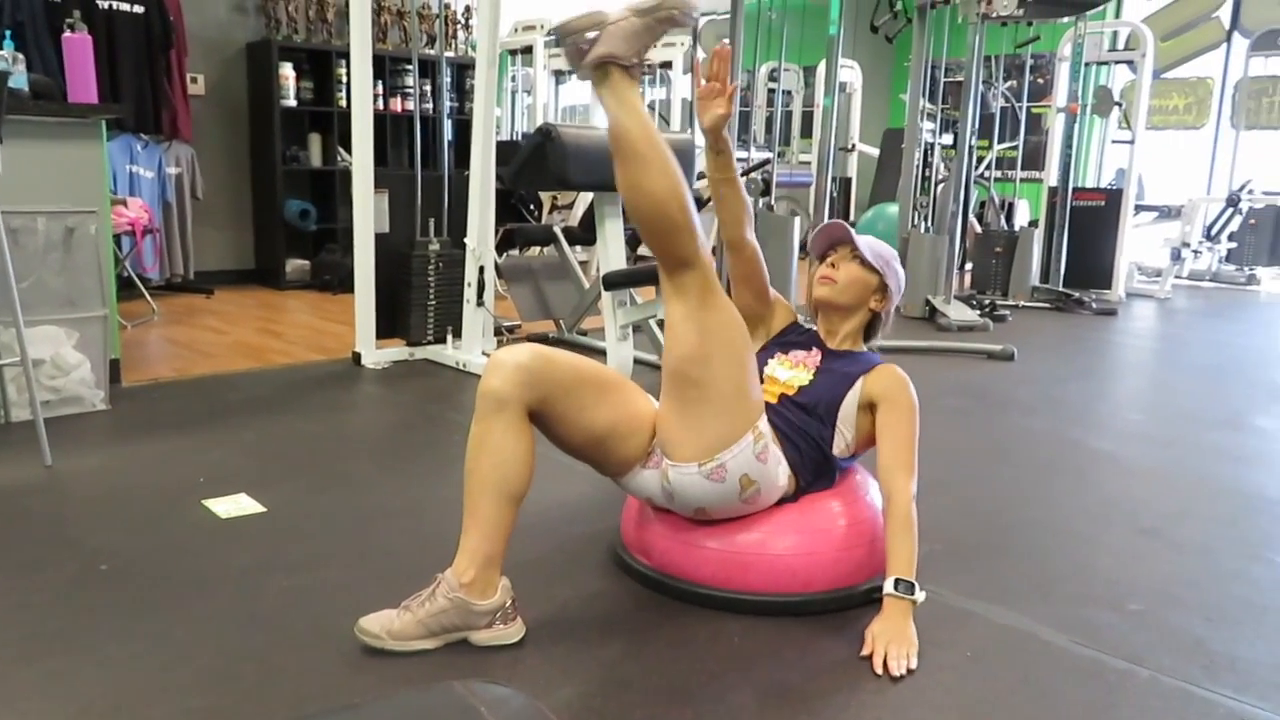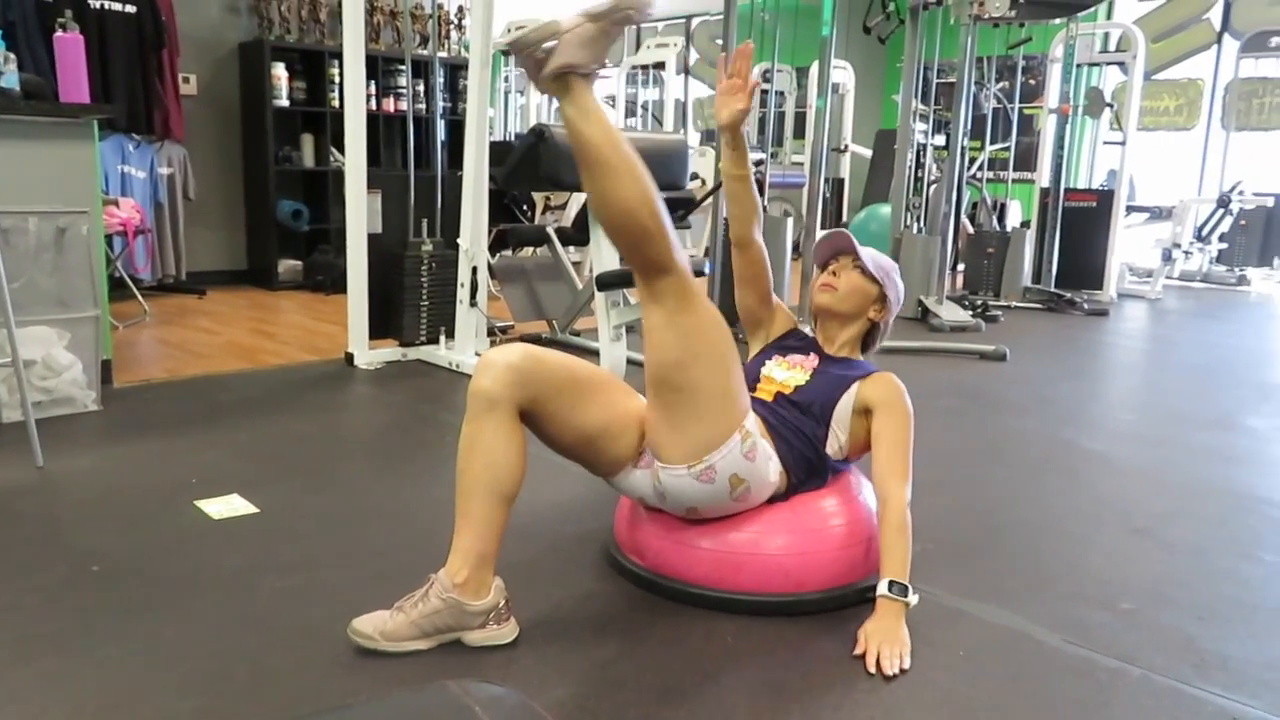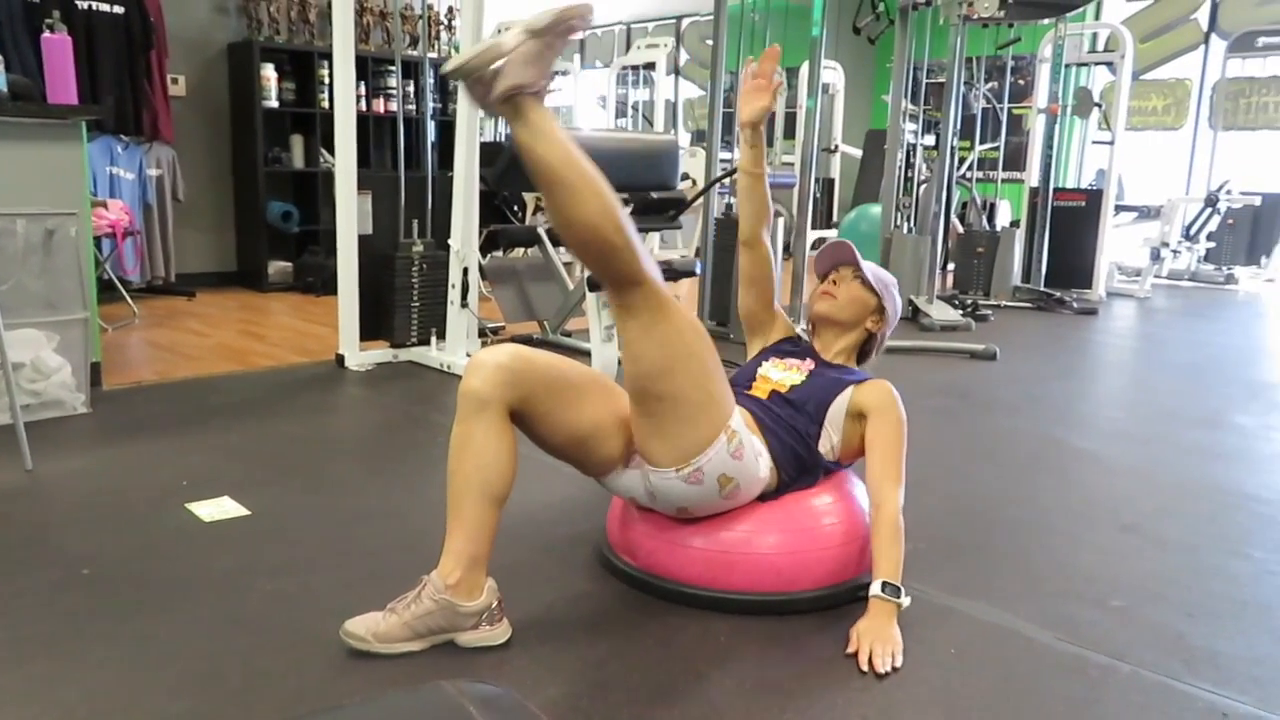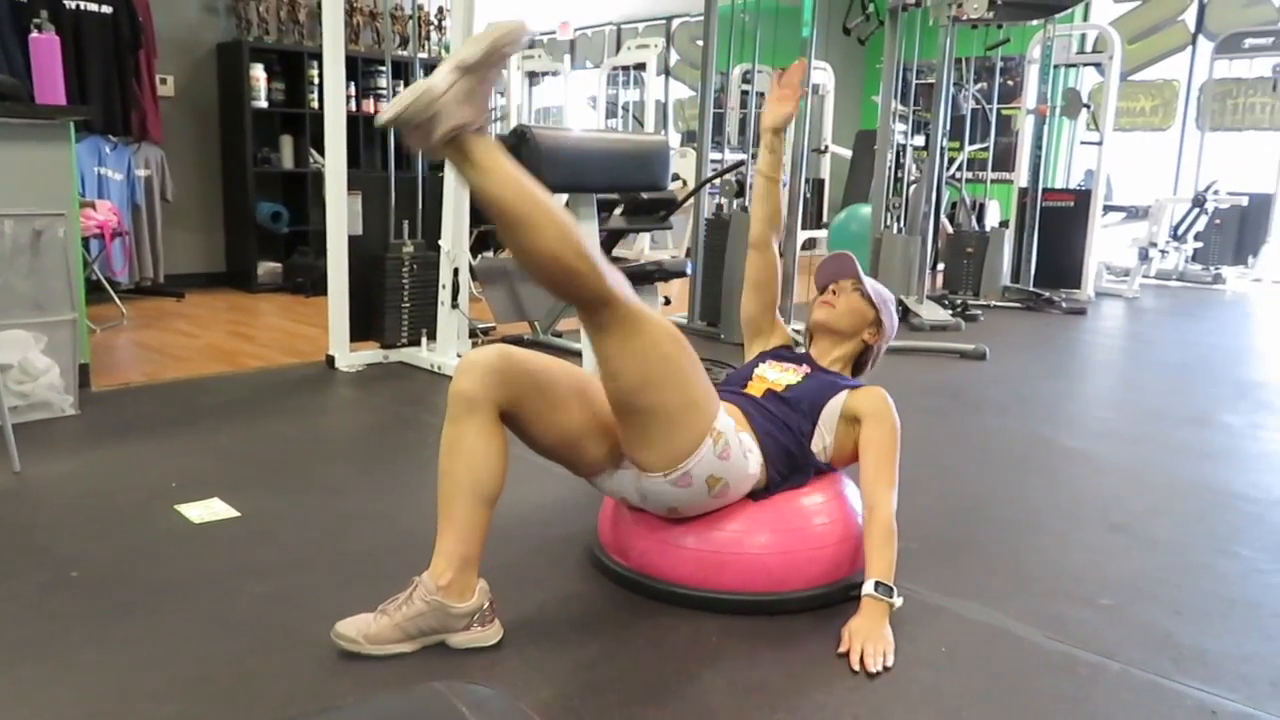
dt=0.1s
person 1, frame 1
left shoulder: (883, 383)
right shoulder: (781, 332)
left elbow: (900, 491)
right elbow: (741, 240)
left wrist: (897, 606)
right wrist: (716, 137)
left hip: (734, 468)
right hip: (673, 456)
left knee: (684, 260)
right knee: (513, 372)
left ankle: (616, 73)
right ankle: (475, 594)
person 1, frame 2
left shoulder: (878, 390)
right shoulder: (779, 336)
left elbow: (894, 494)
right elbow: (746, 240)
left wrist: (891, 607)
right wrist: (731, 135)
left hip: (724, 468)
right hip: (665, 456)
left knee: (660, 267)
right knee: (503, 372)
left ankle: (575, 83)
right ankle: (468, 594)
person 1, frame 3
left shoulder: (872, 399)
right shoulder: (777, 343)
left elbow: (888, 500)
right elbow: (752, 238)
left wrist: (884, 608)
right wrist: (753, 132)
left hip: (718, 460)
right hip: (656, 456)
left knee: (630, 272)
right knee: (494, 372)
left ankle: (523, 101)
right ankle: (462, 595)
person 1, frame 4
left shoulder: (866, 404)
right shoulder: (774, 349)
left elbow: (881, 503)
right elbow: (762, 241)
left wrist: (875, 607)
right wrist: (772, 136)
left hip: (707, 460)
right hip: (645, 455)
left knee: (598, 288)
right knee: (484, 373)
left ankle: (464, 132)
right ankle: (453, 596)
